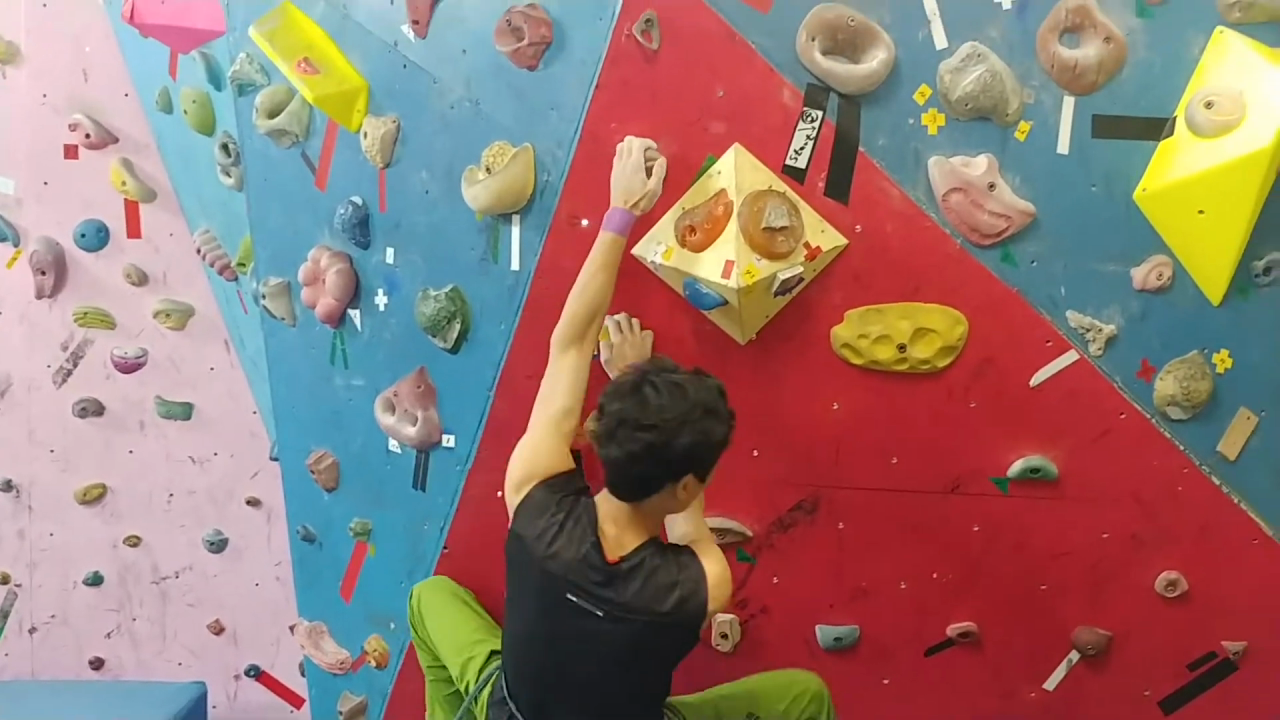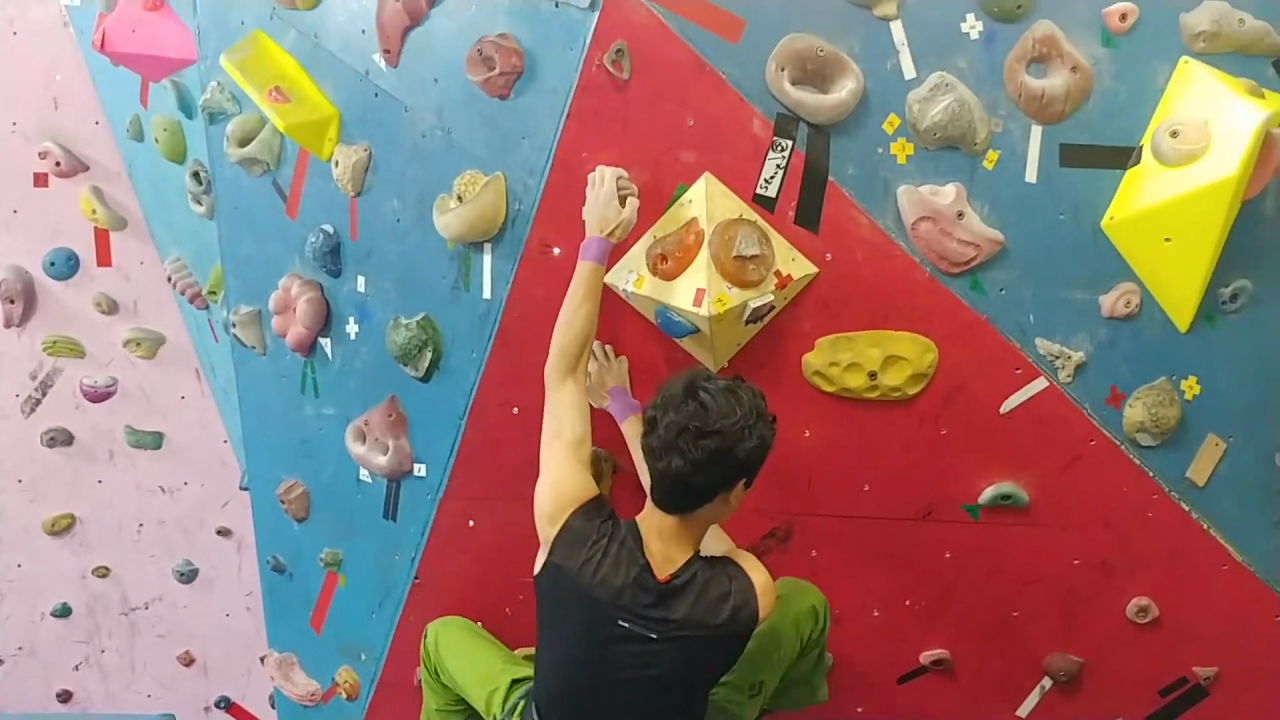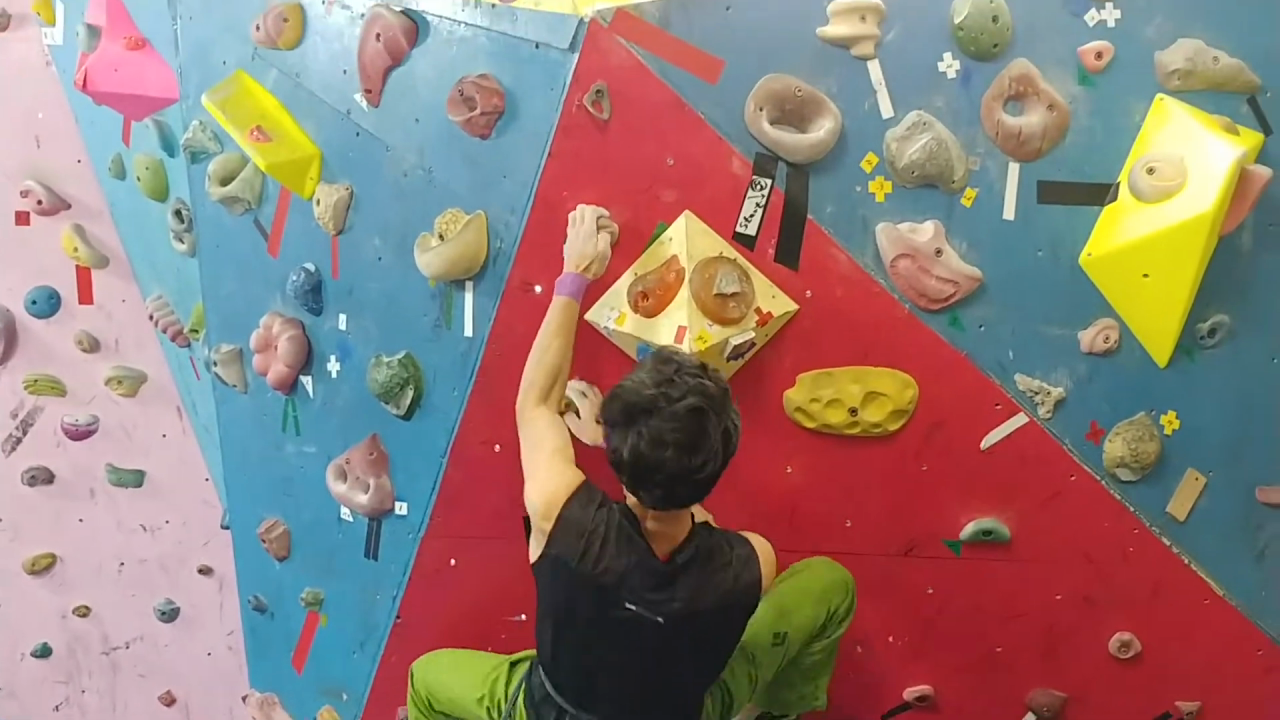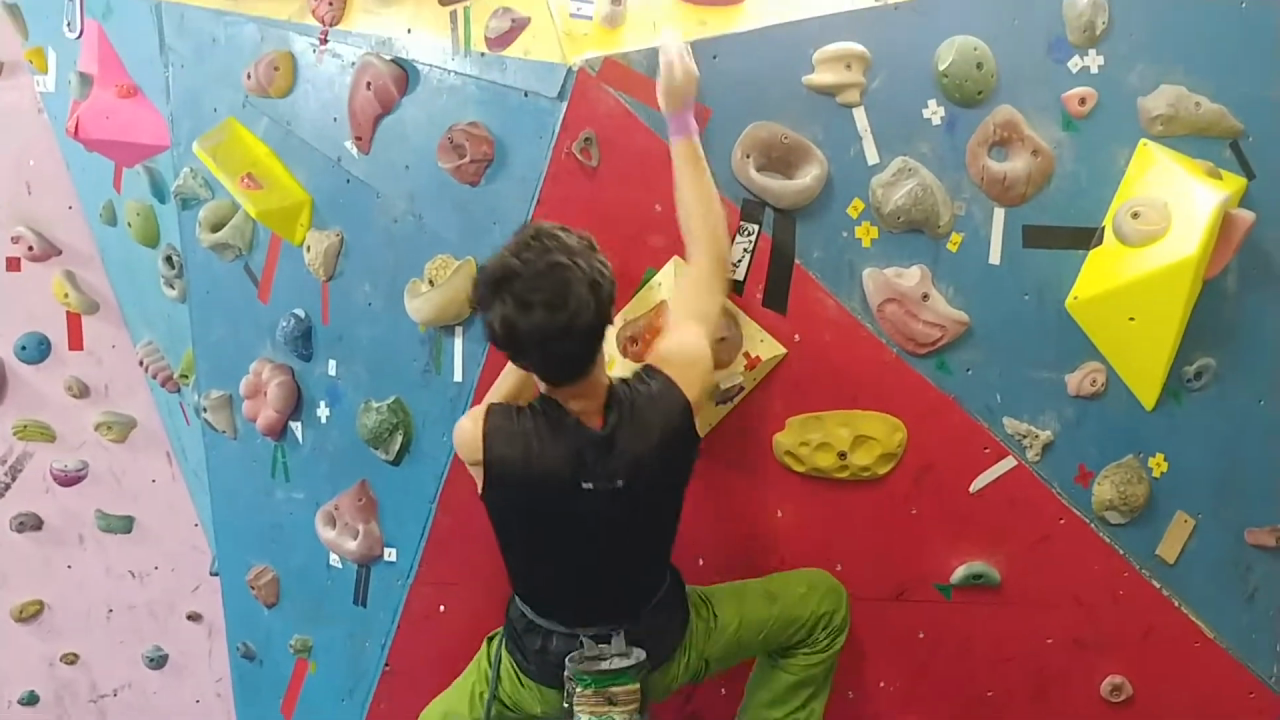
dt=0.4s
person 1, frame 1
left shoulder: (535, 496)
right shoulder: (703, 583)
left elbow: (568, 345)
right elbow: (684, 515)
left wrist: (621, 212)
right wrist: (635, 372)
left knee: (432, 599)
person 1, frame 2
left shoulder: (570, 531)
right shoulder: (750, 595)
left elbow: (562, 375)
right elbow: (698, 515)
left wrist: (597, 241)
right wrist: (622, 404)
left knee: (444, 639)
right knee: (805, 602)
person 1, frame 3
left shoulder: (560, 510)
right shoulder: (748, 565)
left elbow: (534, 402)
left wrist: (575, 274)
right wrist: (652, 444)
right knee: (829, 584)
person 1, frame 4
left shoulder: (481, 440)
right shoulder: (670, 396)
right elbow: (710, 254)
right wrist: (683, 122)
right hip: (657, 654)
right knee: (818, 605)
